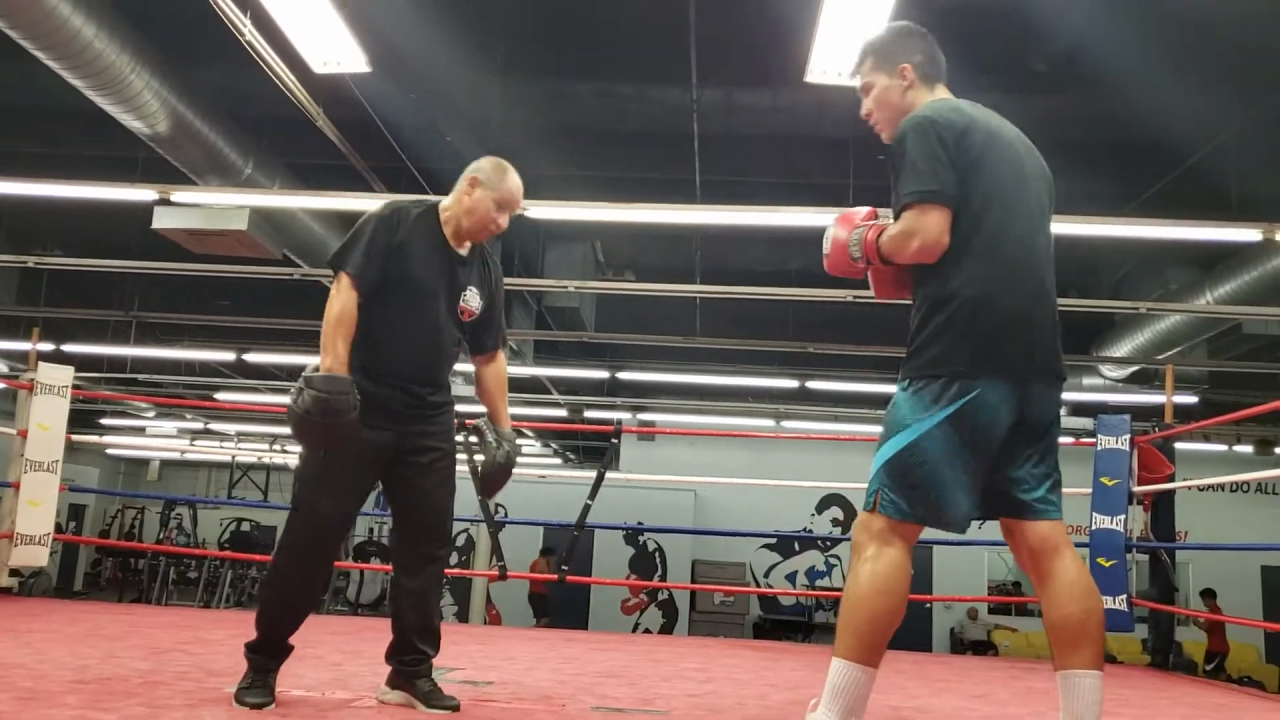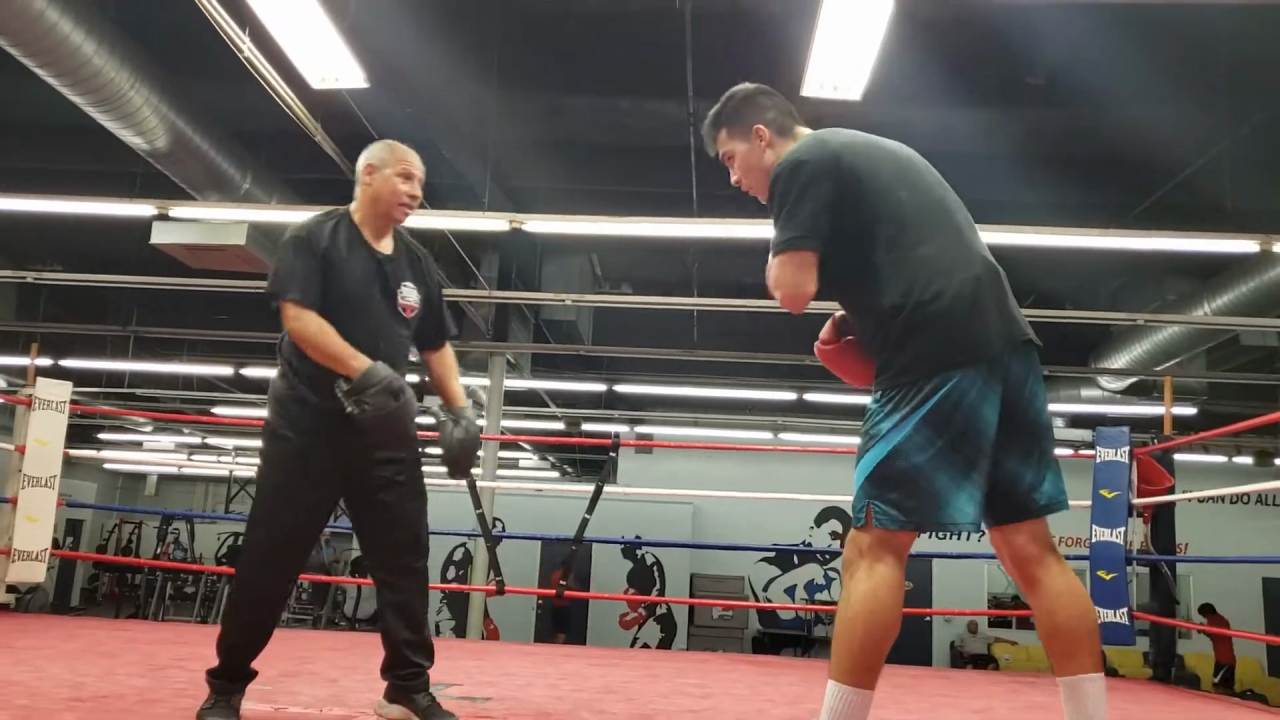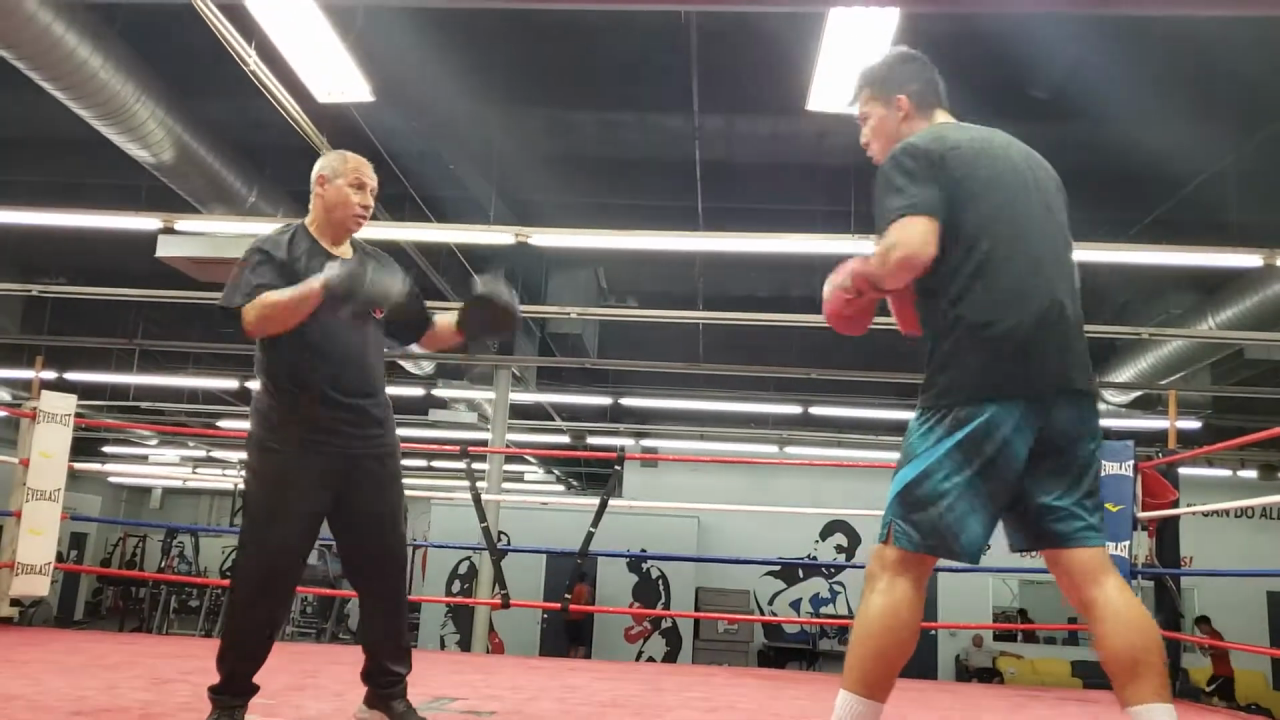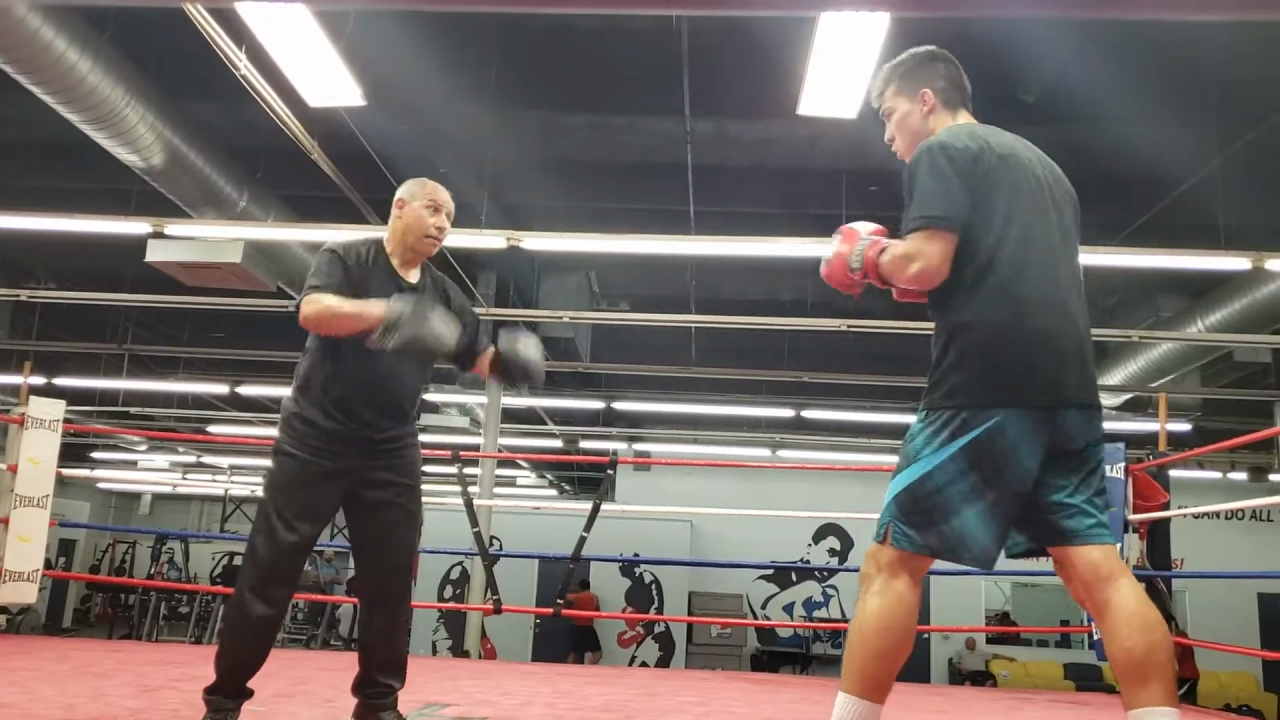
dt=0.5s
person 1, frame 1
left shoulder: (926, 126)
right shoulder: (1014, 142)
left elbow: (926, 238)
left wrist: (866, 244)
left hip: (960, 358)
right hip: (1031, 360)
left knee: (883, 528)
right knee: (1043, 542)
person 1, frame 2
left shoulder: (802, 165)
right shoulder: (877, 151)
left elbow: (793, 291)
left wrist: (781, 262)
right wrist: (862, 315)
left hip: (935, 361)
right hip: (1003, 347)
left knee: (875, 545)
right knee: (1029, 546)
person 1, frame 3
left shoulder: (916, 153)
right shoulder: (1029, 160)
left elbow: (907, 251)
left wrist: (859, 281)
left hip: (976, 388)
right hip: (1063, 384)
left knee: (897, 565)
right knee: (1090, 574)
person 1, frame 4
left shoulder: (945, 151)
right shoulder: (1044, 168)
left elbow: (924, 264)
left wrist: (865, 260)
left hip: (983, 391)
right hip: (1068, 393)
left knee: (893, 564)
right knee: (1102, 576)
person 2, frame 1
left shoulder: (486, 269)
right shoulder: (394, 223)
left elbow: (489, 355)
right elbow: (346, 291)
left wrist: (502, 429)
right wrist: (332, 373)
left hip: (427, 420)
right hip: (353, 404)
left knee: (426, 542)
right knee: (312, 532)
left ankle: (410, 671)
right ankle: (262, 661)
person 2, frame 2
left shoulder: (417, 263)
right shoulder: (313, 239)
left elbow: (436, 345)
right elbow: (297, 316)
left wrist: (458, 411)
right wrist: (364, 371)
left hip: (387, 432)
right hip: (307, 426)
left knee: (404, 557)
right knee: (270, 556)
person 2, frame 3
left shoulder: (377, 263)
right shoulder: (273, 250)
left elbow: (420, 331)
right elbow: (256, 319)
left wrist: (469, 320)
right wrist: (328, 286)
left hip: (368, 440)
right hip: (290, 437)
left knee: (385, 567)
right knee: (268, 568)
person 2, frame 4
left shoulder: (442, 294)
right shoulder: (345, 259)
left elbow: (483, 359)
right elbow: (314, 312)
left wrist: (510, 356)
right wrist: (390, 314)
left hip: (391, 453)
right hip: (315, 442)
left knee: (391, 581)
right knee: (270, 569)
